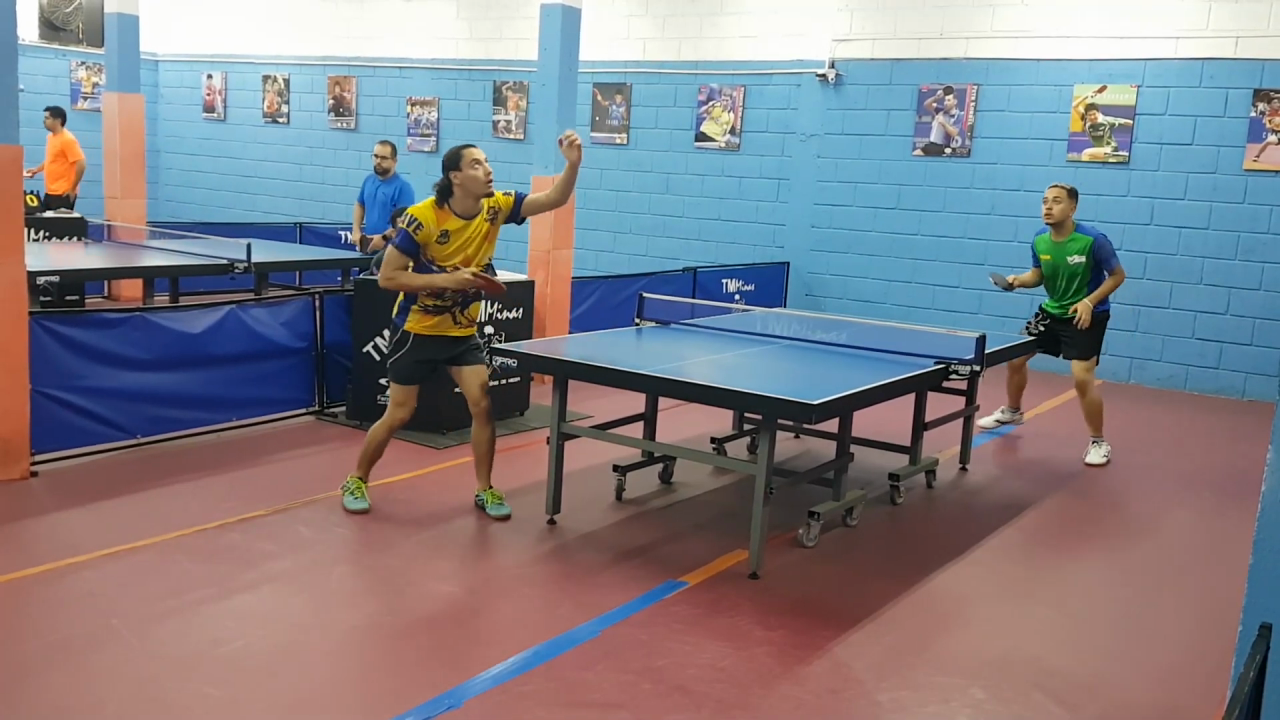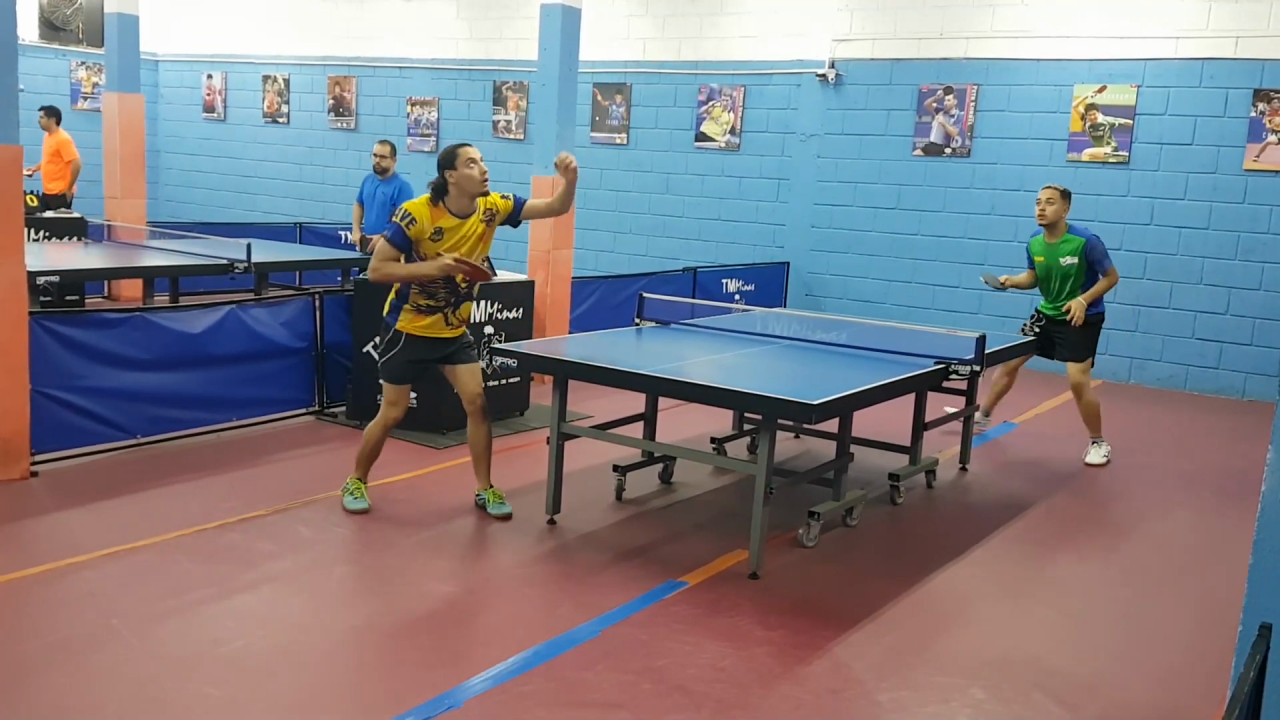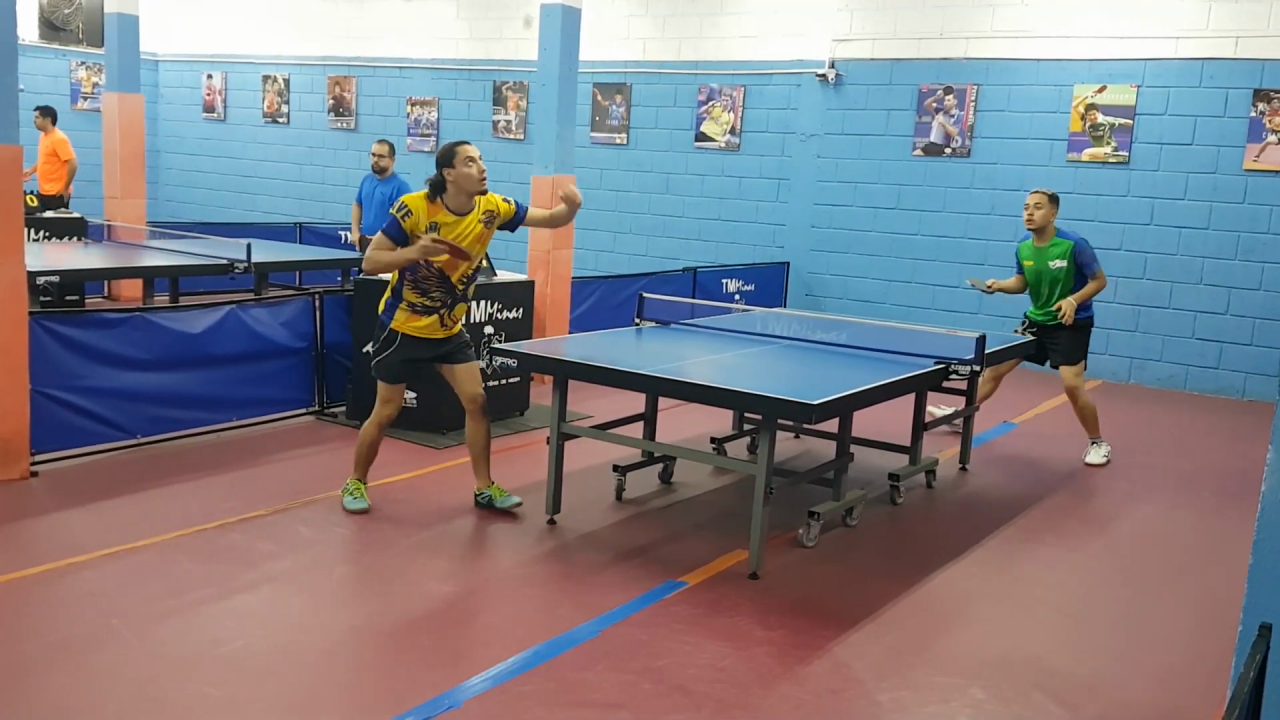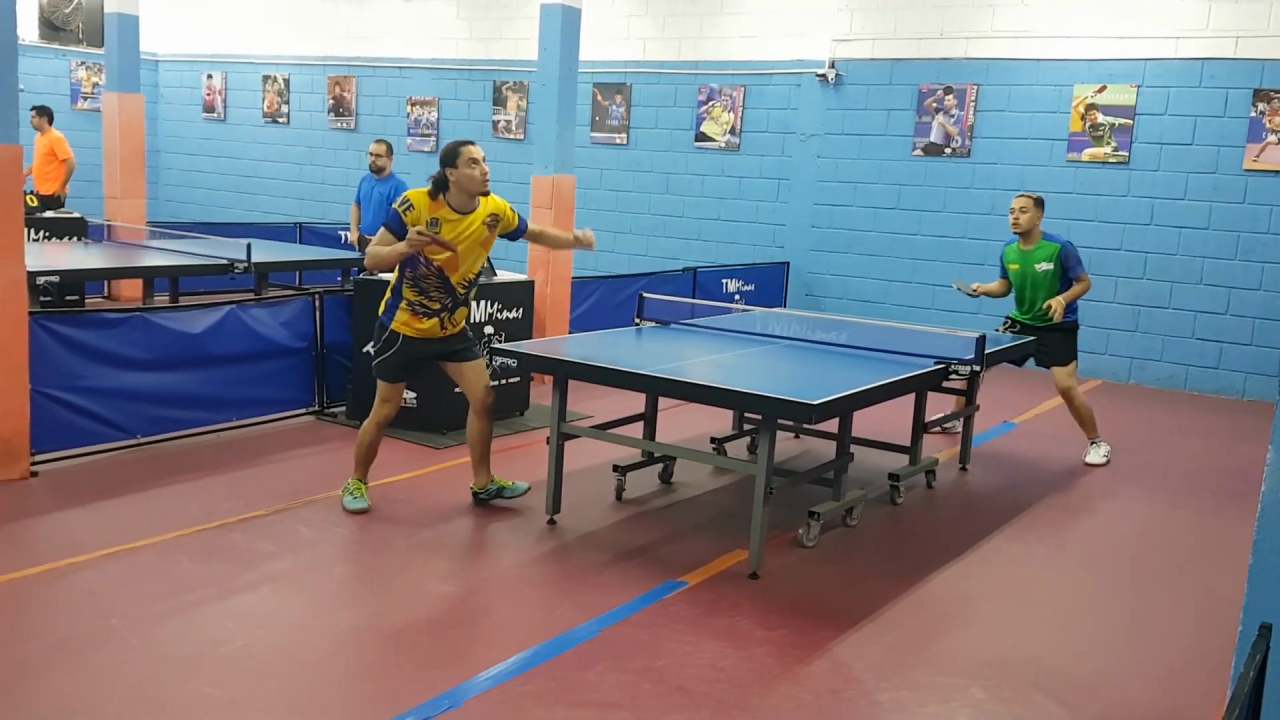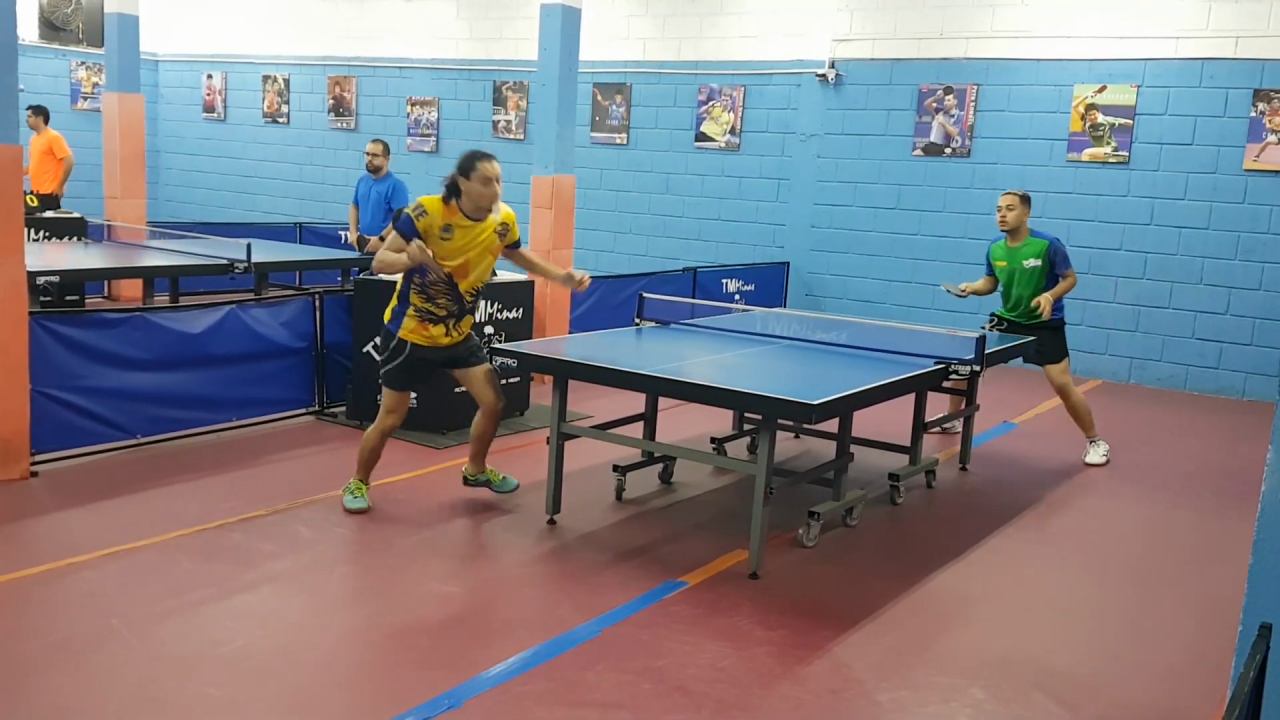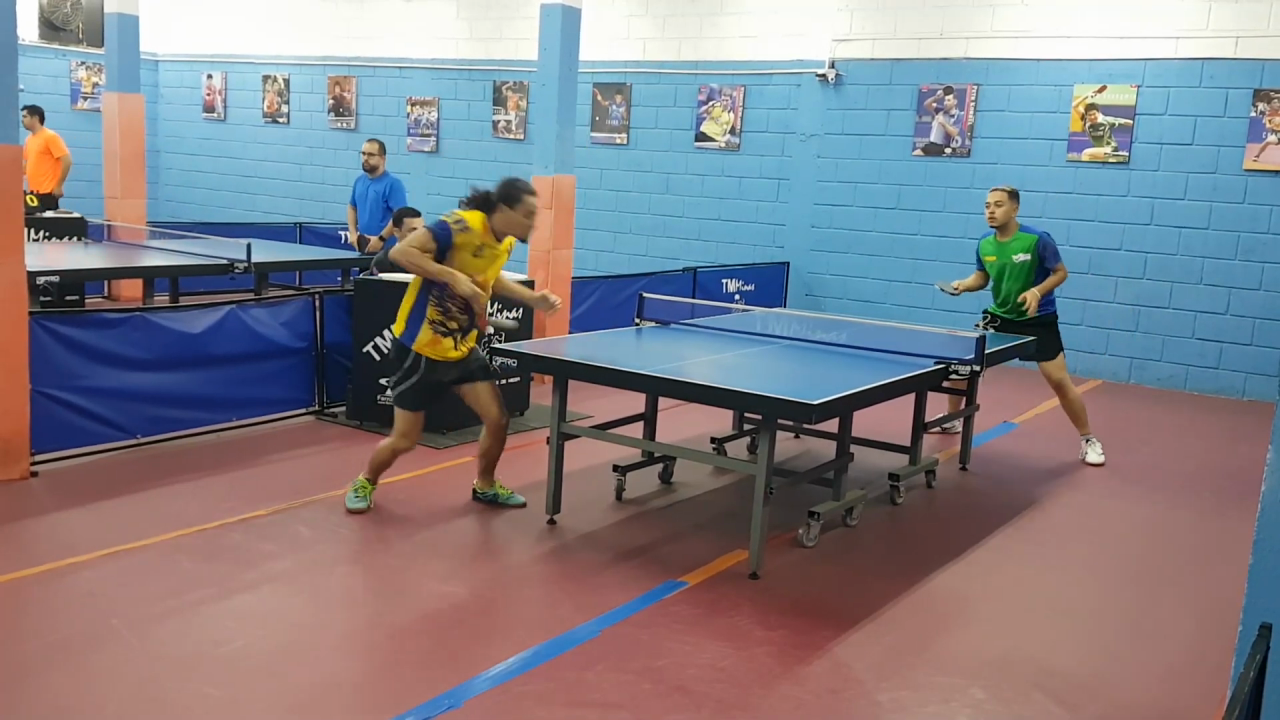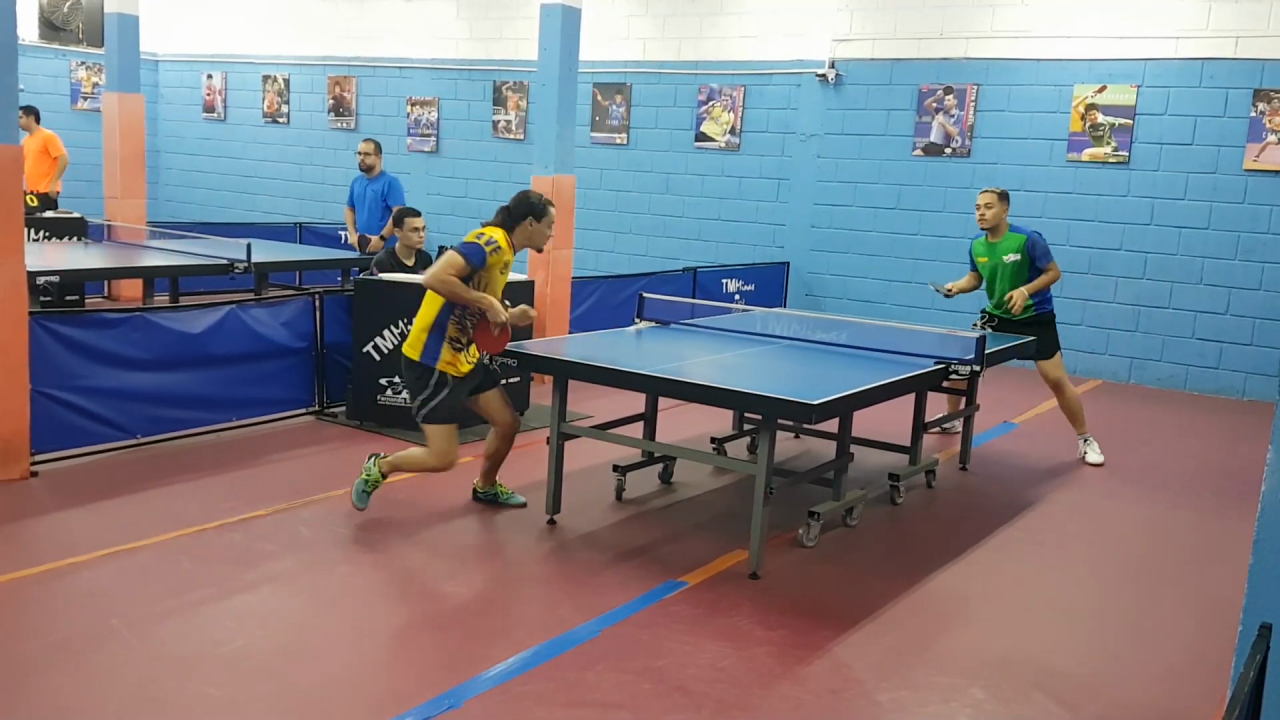
dt=0.1s
person 1, frame 1
left shoulder: (496, 207)
right shoulder: (421, 218)
left elbow: (556, 199)
right elbow: (387, 278)
left wrist: (572, 162)
right wrist: (446, 279)
left hip: (463, 331)
right hip: (416, 331)
left knee: (482, 407)
right knee: (399, 414)
left ankle: (485, 490)
right ankle: (356, 480)
person 1, frame 2
left shoulder: (493, 208)
right shoulder: (415, 214)
left elbow: (556, 207)
right elbow: (375, 271)
left wrist: (569, 179)
right wrist: (430, 268)
left hip: (454, 330)
right hip: (408, 329)
left knee: (477, 405)
right knee: (392, 413)
left ankle: (484, 489)
right ankle: (355, 481)
person 1, frame 3
left shoulder: (492, 209)
right shoulder: (413, 207)
left elbow: (551, 220)
right elbow: (370, 264)
left wrist: (570, 207)
right wrist: (412, 253)
left hip: (450, 328)
right hip: (401, 328)
left knee: (477, 402)
right knee: (386, 412)
left ankle: (484, 487)
right ankle: (356, 483)
person 1, frame 4
left shoulder: (495, 212)
right shoulder: (415, 203)
left elbow: (540, 235)
right elbow: (372, 259)
left wrist: (574, 239)
right wrist: (406, 247)
left hip: (453, 328)
right hip: (402, 327)
left knee: (483, 399)
right knee: (384, 411)
left ankle: (483, 483)
right ankle: (357, 482)
person 1, frame 5
left shoulder: (505, 222)
right shoulder: (427, 210)
left elbow: (517, 255)
right elbow: (380, 262)
left wrist: (559, 275)
right wrist: (408, 260)
left hip: (460, 332)
right hip: (410, 332)
left knee: (493, 403)
right knee: (390, 420)
left ankle: (476, 470)
right ankle: (358, 483)
person 1, frame 6
left shoulder: (504, 241)
right shoulder: (462, 225)
right elbow: (400, 252)
left wrist: (531, 298)
right wrist: (454, 278)
left hip: (462, 349)
right hip: (420, 349)
left knee: (498, 419)
right knee: (405, 439)
left ankle: (485, 484)
right ankle: (365, 481)
person 1, frame 7
left shoulder: (504, 249)
right shoulder: (488, 240)
right elbow: (437, 279)
left wrist: (508, 313)
right wrist: (487, 304)
left hip: (464, 357)
right hip: (432, 360)
left knee: (508, 425)
right knee: (441, 457)
left ankle: (486, 485)
right ankle: (379, 468)
person 2, frame 1
left shoulder: (1094, 240)
right shoulder: (1040, 240)
left elbow: (1118, 275)
left wrist: (1089, 301)
right wrist: (1019, 280)
left hip: (1086, 316)
right hip: (1051, 313)
left knee: (1082, 379)
right knee: (1015, 359)
left ankle: (1098, 442)
right ankle: (1011, 412)
person 2, frame 2
left shoulder: (1087, 241)
right shoulder: (1034, 242)
left elbow: (1111, 277)
left wrist: (1082, 300)
right wrist: (1012, 281)
left hip: (1081, 317)
right hip: (1047, 314)
left knee: (1078, 381)
right knee: (1008, 363)
left ankle: (1098, 442)
right ankle: (983, 416)
person 2, frame 3
left shoulder: (1075, 245)
right shoulder: (1023, 248)
left elbow: (1099, 280)
left wrist: (1074, 300)
right wrist: (997, 285)
left hip: (1071, 324)
right hip: (1036, 321)
left knee: (1072, 384)
right knee: (996, 368)
left ankle: (1098, 443)
person 2, frame 4
left shoulder: (1061, 248)
right shoulder: (1009, 250)
left elbow: (1083, 283)
left wrist: (1062, 299)
right wrist: (984, 289)
left hip: (1058, 326)
right hip: (1021, 322)
left knee: (1066, 386)
left ankle: (1097, 443)
right ankle: (953, 420)
person 2, frame 5
left shoulder: (1048, 245)
right shoulder: (994, 248)
left elbow: (1070, 279)
left wrist: (1049, 297)
right wrist: (971, 288)
left hip: (1044, 323)
right hip: (1006, 320)
left knee: (1062, 384)
left ankle: (1094, 441)
right ankle: (952, 419)
person 2, frame 6
left shoulder: (1038, 239)
right shoulder: (984, 244)
left elbow: (1061, 272)
left wrist: (1036, 291)
right wrist: (963, 284)
left hip: (1037, 319)
right hip: (999, 316)
left knee: (1058, 379)
left ankle: (1088, 439)
right ankle: (952, 420)
person 2, frame 7
left shoulder: (1029, 239)
right shoulder: (977, 245)
left elbow: (1054, 273)
right elbow: (974, 278)
left wrist: (1025, 291)
right wrist: (958, 287)
left hip: (1036, 318)
right hip: (996, 317)
left knee: (1055, 378)
left ankle: (1085, 439)
right ankle: (952, 419)
